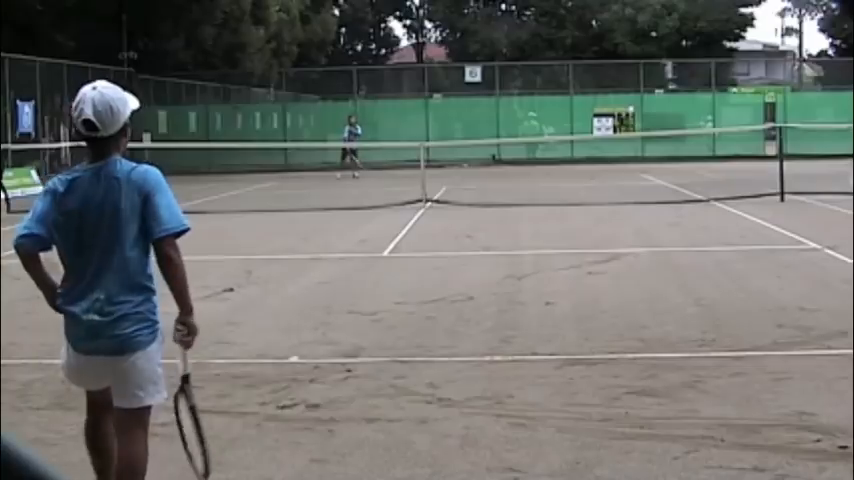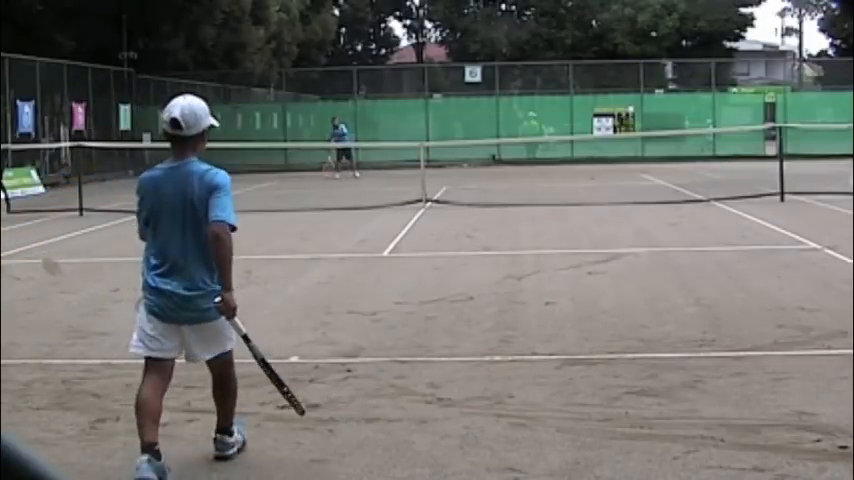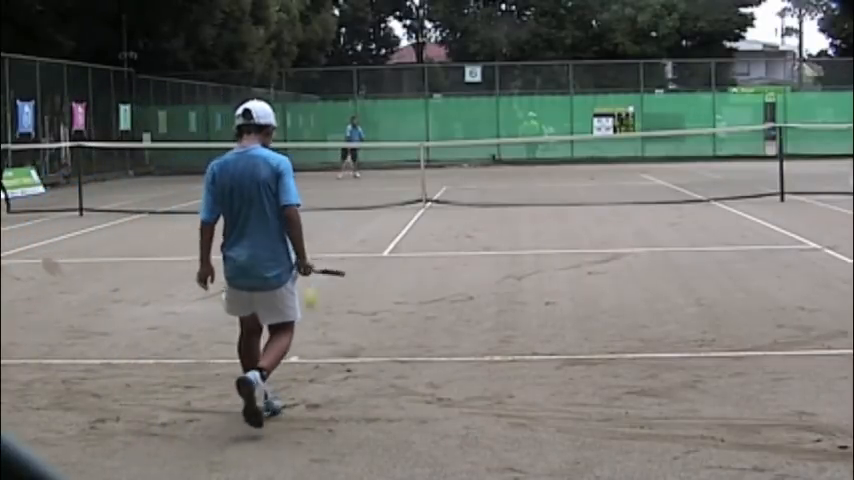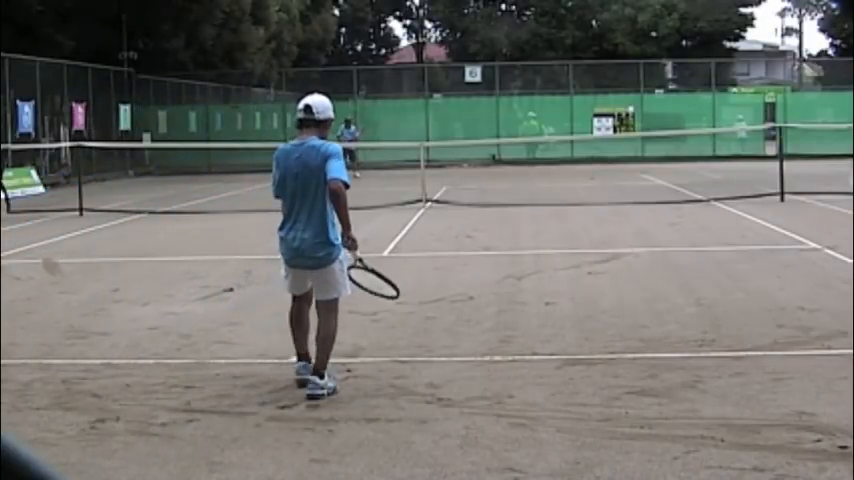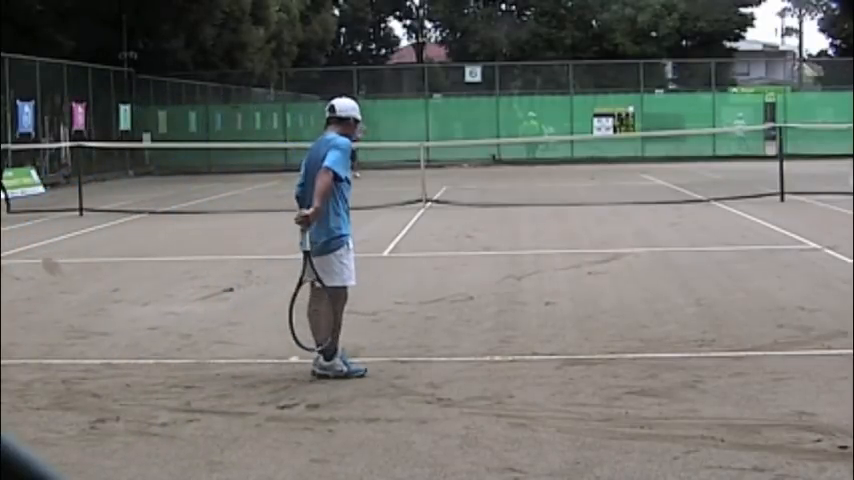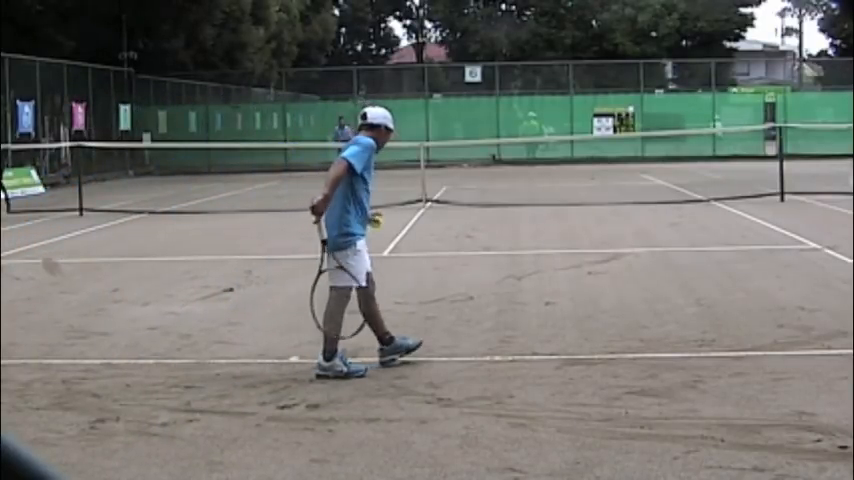
dt=0.7s
person 1, frame 1
left shoulder: (60, 188)
right shoulder: (145, 180)
left elbow: (25, 244)
right elbow: (167, 251)
left wrist: (52, 293)
right wrist: (185, 312)
left hip: (82, 324)
right hip: (133, 325)
left knee: (99, 411)
right knee: (132, 426)
person 1, frame 2
left shoulder: (148, 182)
right shoulder: (215, 179)
left elbow: (146, 233)
right elbow: (219, 233)
right wrist: (228, 290)
left hip: (159, 295)
right hip: (204, 296)
left knee: (154, 376)
right knee: (223, 369)
right ankle: (225, 436)
person 1, frame 3
left shoulder: (217, 168)
right shoulder: (278, 163)
left elbow: (207, 220)
right elbow: (290, 213)
left wrist: (205, 261)
right wrist: (301, 256)
left hip: (236, 265)
right hip: (274, 264)
left knee: (249, 331)
right knee: (282, 331)
left ankle: (258, 393)
right ankle: (256, 377)
person 1, frame 4
left shoulder: (281, 154)
right shoulder: (330, 151)
right elbow: (336, 188)
right wrist: (347, 230)
left hip: (291, 243)
right hip: (324, 245)
left knee: (300, 302)
right knee: (327, 311)
left ankle: (303, 364)
right ankle: (318, 378)
person 1, frame 5
left shoulder: (313, 149)
right shoulder: (340, 144)
left elbow: (300, 192)
right elbow: (326, 175)
right wrist: (316, 208)
left hip: (314, 233)
right hip: (333, 233)
left knee: (318, 295)
right knee: (337, 296)
left ankle: (325, 355)
right ankle: (330, 359)
person 1, frame 6
left shoulder: (358, 148)
right shoulder: (364, 144)
right elbow: (338, 166)
right wrist: (325, 196)
left hip: (349, 232)
right hip: (346, 234)
left knee: (367, 287)
right knee: (341, 293)
left ankle: (387, 344)
right ankle: (329, 360)
